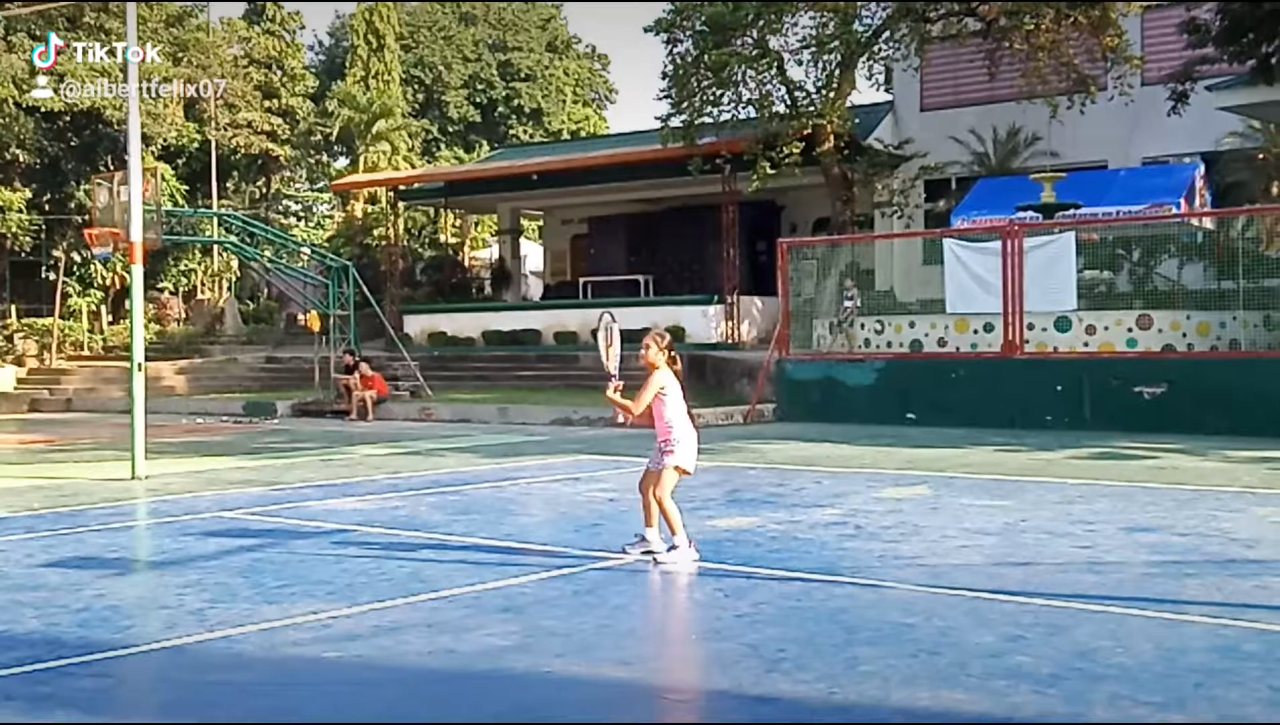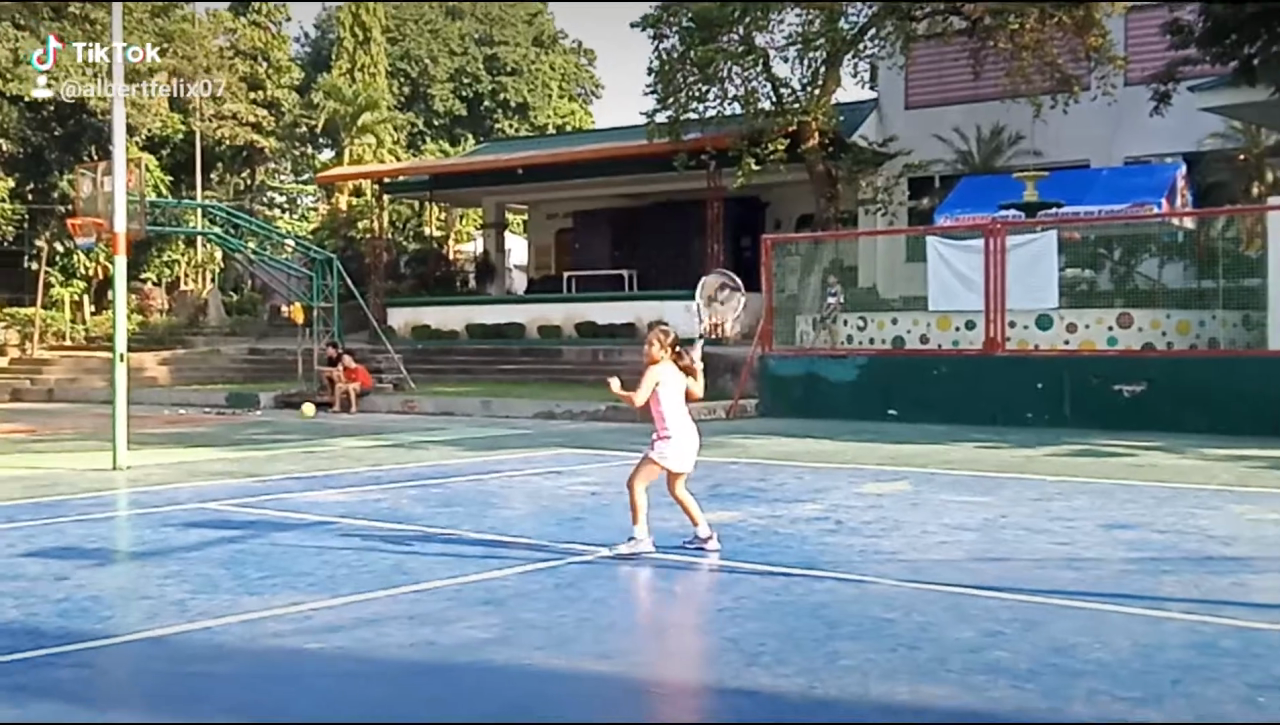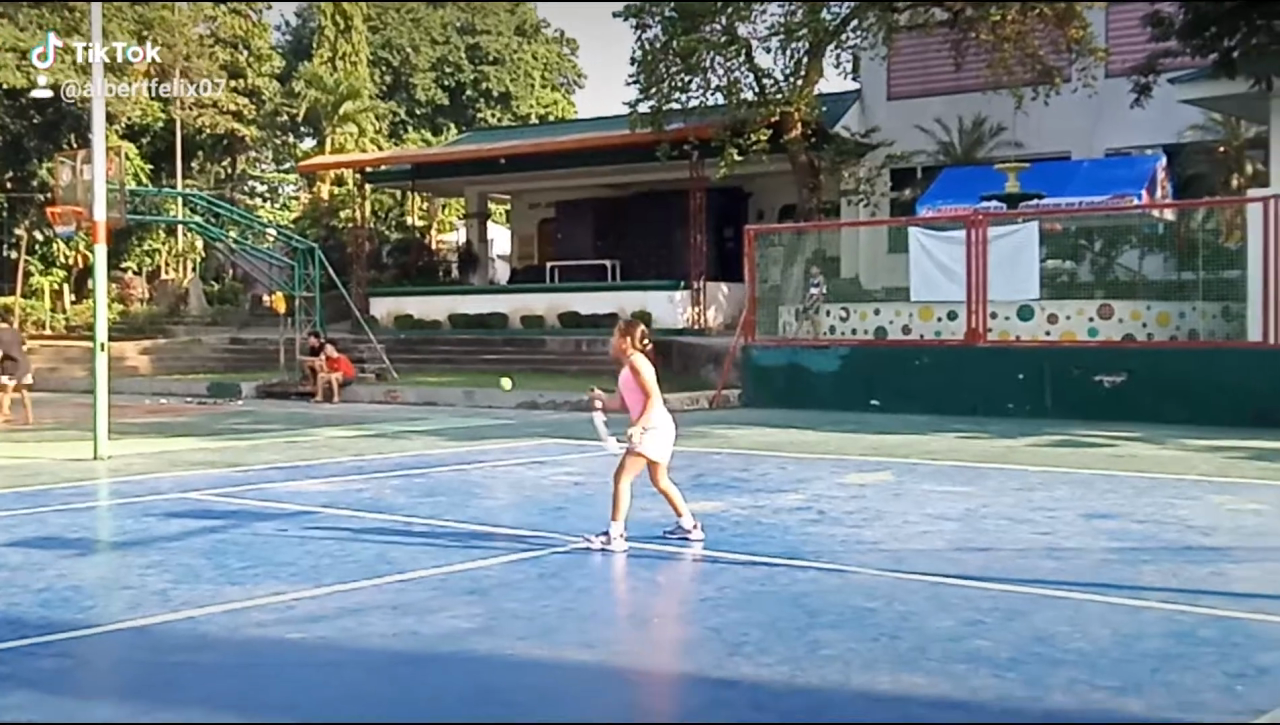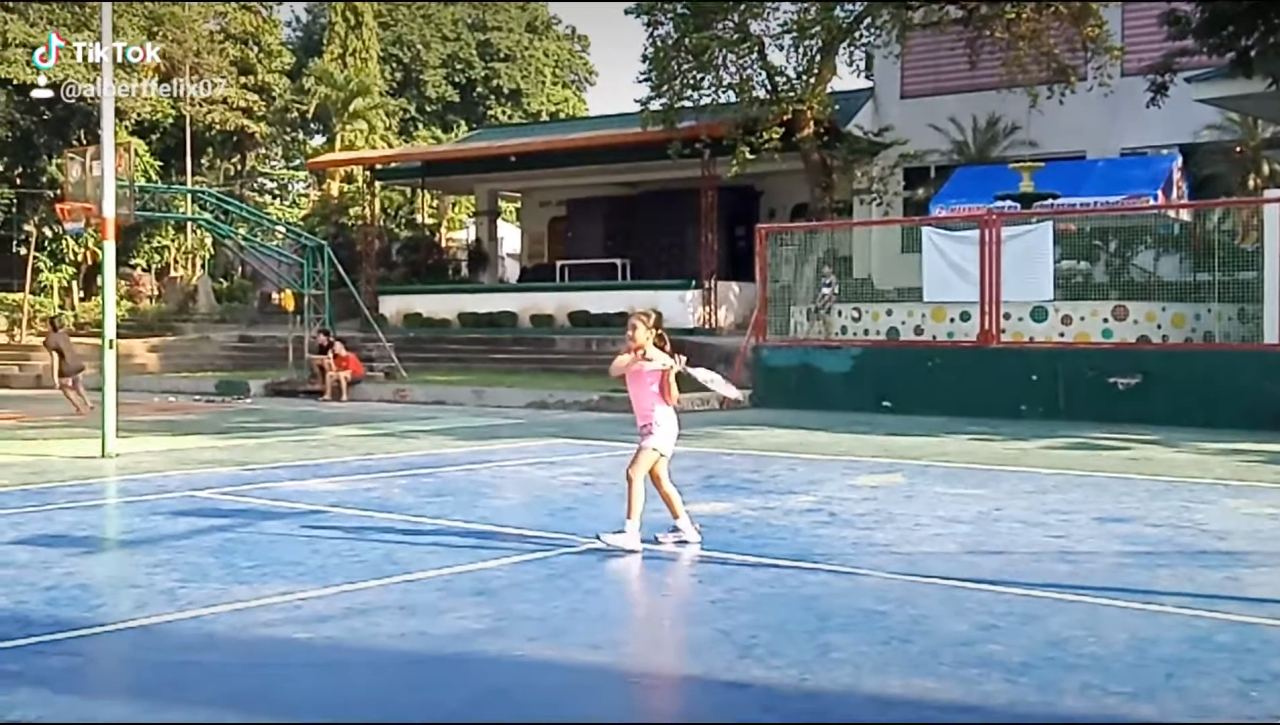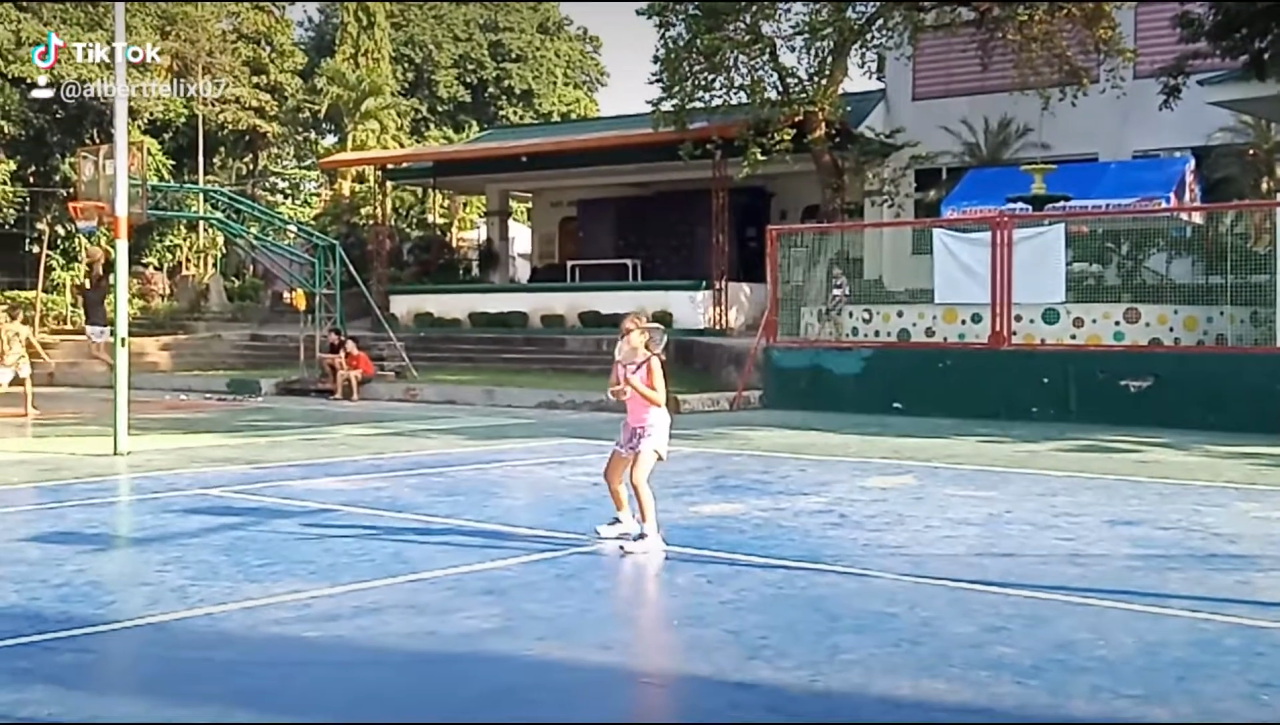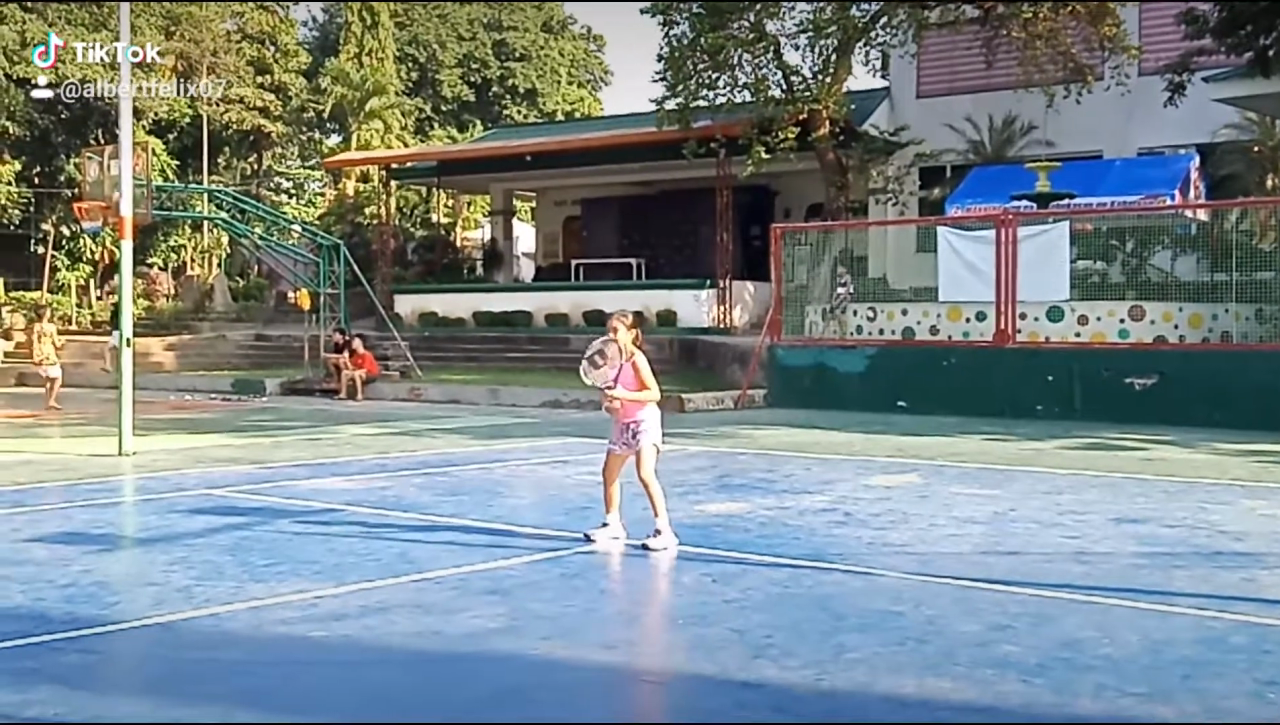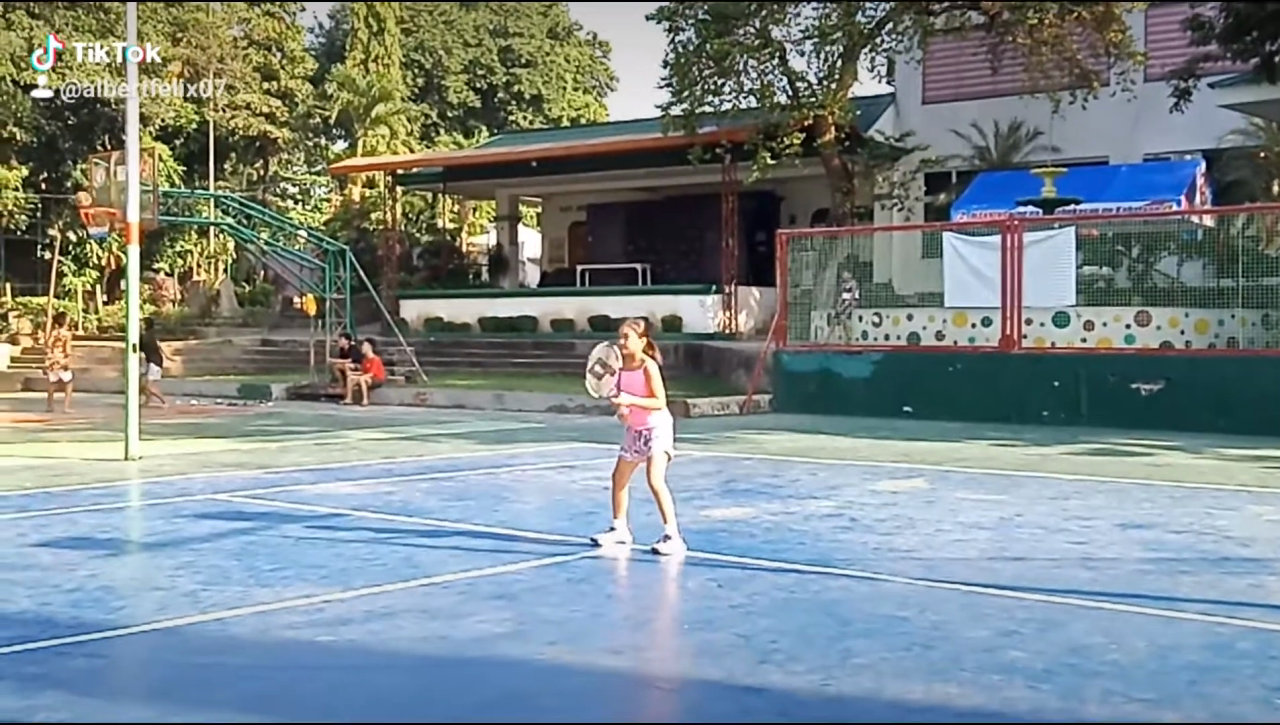
dt=0.4s
person 1, frame 1
left shoulder: (659, 376)
right shoulder: (659, 377)
left elbow: (636, 408)
right elbow: (651, 417)
left wrist: (612, 397)
right wrist: (628, 416)
left hip: (679, 441)
right hip: (668, 442)
left knee: (661, 493)
right knee: (646, 487)
left ankle: (683, 547)
right ankle: (651, 538)
person 1, frame 2
left shoulder: (654, 371)
right shoulder: (678, 371)
left elbow: (637, 400)
right elbow: (697, 393)
left wrist: (617, 390)
right wrist: (697, 366)
left hip: (671, 437)
right hip: (687, 435)
left knee: (636, 484)
right knee: (677, 489)
left ankle: (640, 538)
right ankle: (706, 535)
person 1, frame 3
left shoulder: (635, 362)
right shoulder: (631, 365)
left elbow: (653, 397)
right elbow: (621, 403)
left wrist: (638, 426)
right wrist: (603, 400)
left hip: (653, 427)
right hip: (658, 428)
left knee: (622, 478)
right knee: (660, 479)
left ankle: (615, 535)
right ankle: (689, 525)
person 1, frame 4
left shoulder: (663, 360)
right shoulder: (632, 354)
left elbow: (672, 399)
right elbow: (614, 370)
left wrist: (671, 375)
right wrist: (639, 358)
left hip: (660, 424)
right hip: (646, 425)
left knee: (634, 473)
right knee: (660, 480)
left ankle: (632, 533)
right ankle: (685, 528)
person 1, frame 5
left shoulder: (651, 362)
left elbow: (660, 400)
right elbow: (613, 389)
left wrist: (635, 383)
right wrist: (618, 390)
left hip: (654, 426)
right hip: (632, 425)
left knee: (637, 478)
right knee: (611, 475)
left ankle: (651, 535)
right ankle: (625, 520)
person 1, frame 6
left shoulder: (637, 360)
left elbow: (655, 394)
right elbow: (609, 390)
left wrist: (625, 395)
right wrist: (609, 404)
left hip: (645, 422)
right hip: (623, 423)
left knee: (645, 474)
right knee: (609, 473)
left ankle: (664, 530)
right ankle: (613, 524)
person 1, frame 7
left shoulder: (649, 367)
right shoulder: (620, 366)
left elbow: (660, 402)
left wrist: (631, 400)
right wrist: (621, 410)
left hip: (657, 428)
right hip: (635, 429)
left knee: (655, 481)
right knee: (619, 478)
left ankle: (673, 536)
right ankle: (620, 529)
